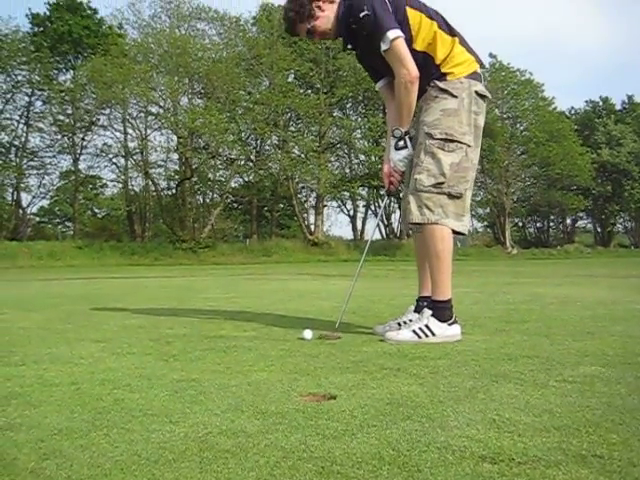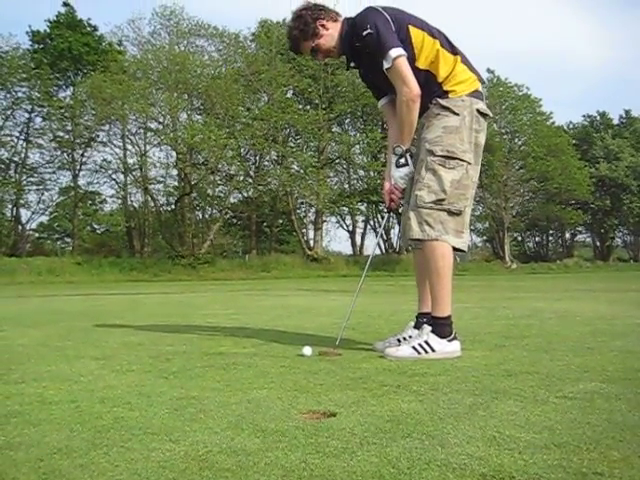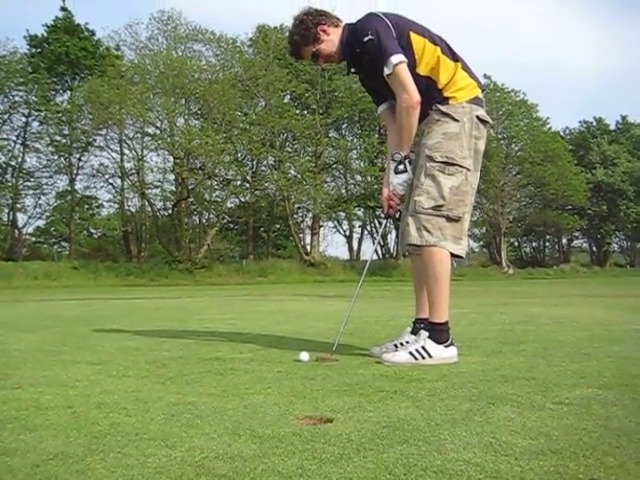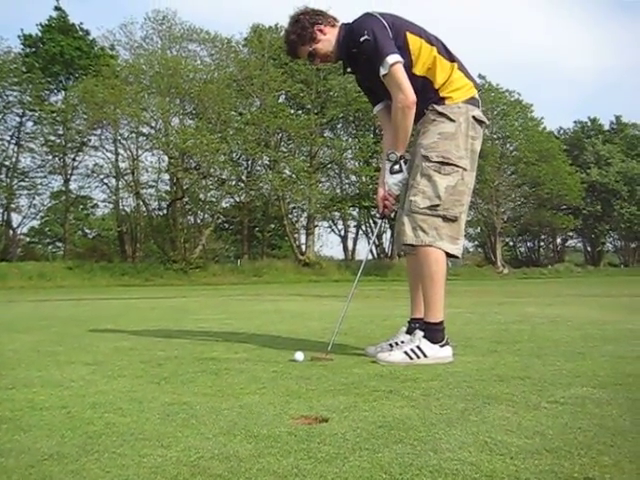
dt=0.5s
person 1, frame 1
right shoulder: (357, 32)
left elbow: (408, 74)
right elbow: (391, 97)
left wrist: (400, 138)
right wrist: (390, 156)
left hip: (455, 85)
right hip: (434, 95)
left knee: (431, 198)
right knee: (418, 204)
left ankle: (442, 316)
right ankle: (425, 308)
person 1, frame 2
right shoulder: (361, 52)
left elbow: (410, 92)
right elbow: (393, 115)
left wrist: (401, 156)
right wrist: (391, 173)
left hip: (456, 101)
right hip: (436, 112)
left knee: (431, 214)
right knee: (417, 218)
left ankle: (442, 332)
right ankle: (425, 323)
person 1, frame 3
left shoulder: (370, 30)
right shoulder: (361, 58)
left elbow: (410, 99)
right elbow: (393, 121)
left wrist: (400, 162)
right wrist: (390, 180)
left hip: (456, 109)
right hip: (438, 118)
left knee: (429, 220)
right knee: (416, 224)
left ankle: (439, 338)
right ankle: (421, 329)
person 1, frame 4
left shoulder: (366, 30)
right shoulder: (358, 59)
left elbow: (406, 99)
right elbow: (389, 121)
left wrist: (395, 162)
right wrist: (385, 180)
left hip: (452, 108)
right hip: (434, 117)
left knee: (425, 219)
right knee: (412, 223)
left ankle: (434, 337)
right ankle: (417, 328)
